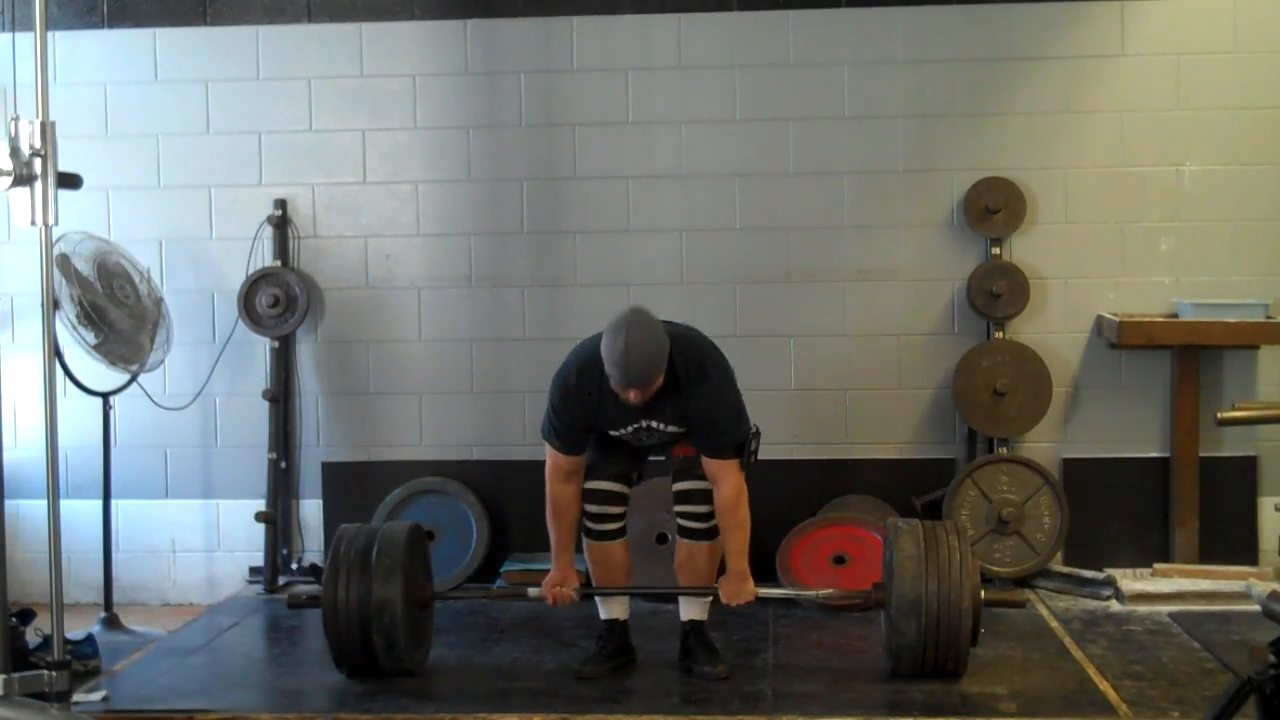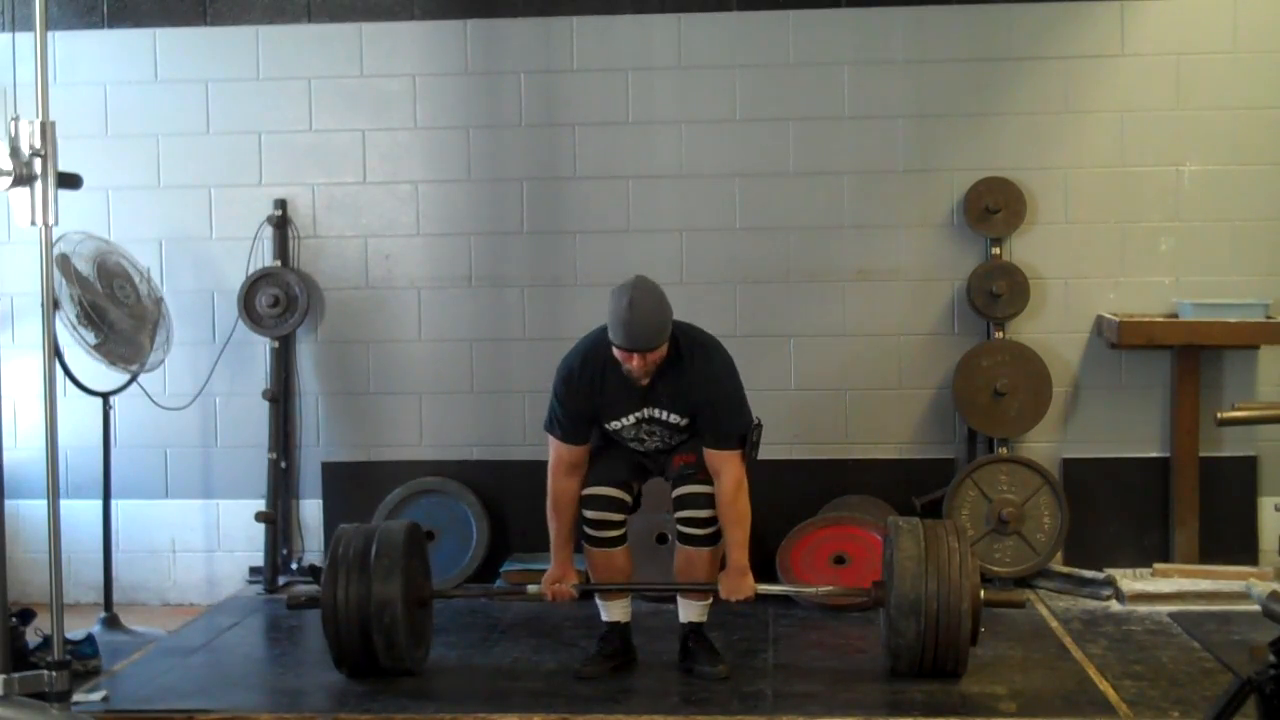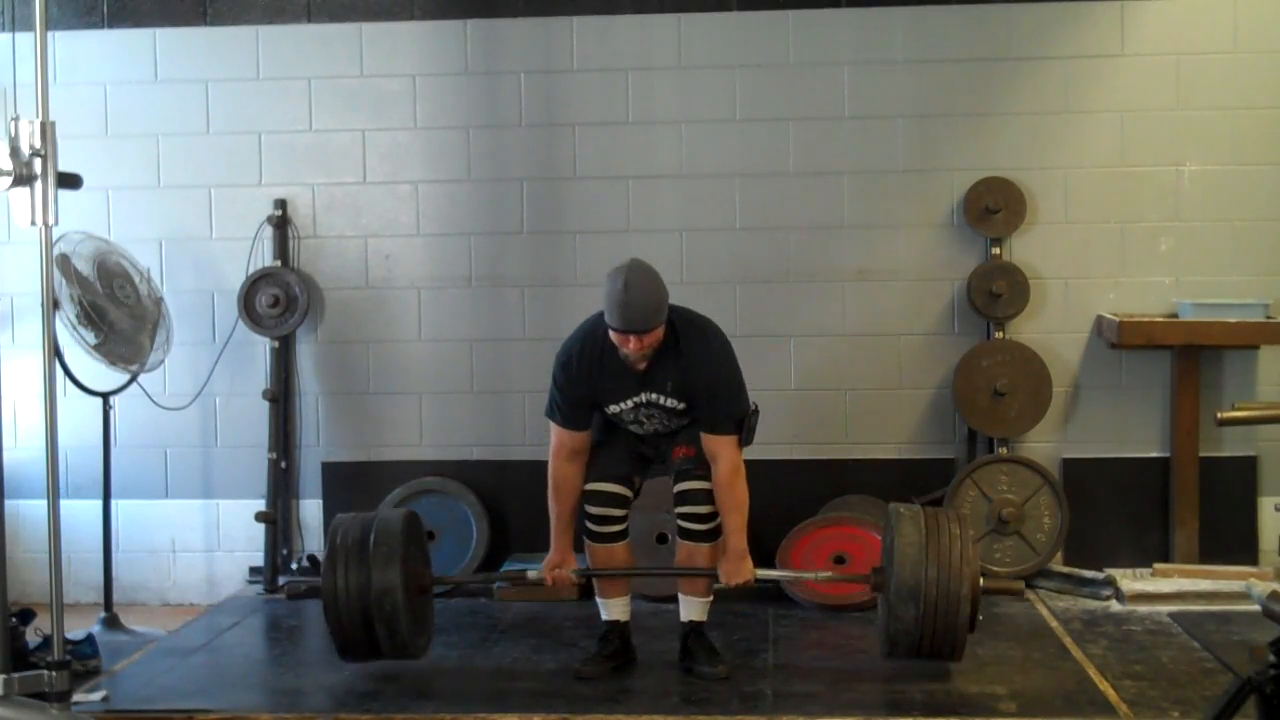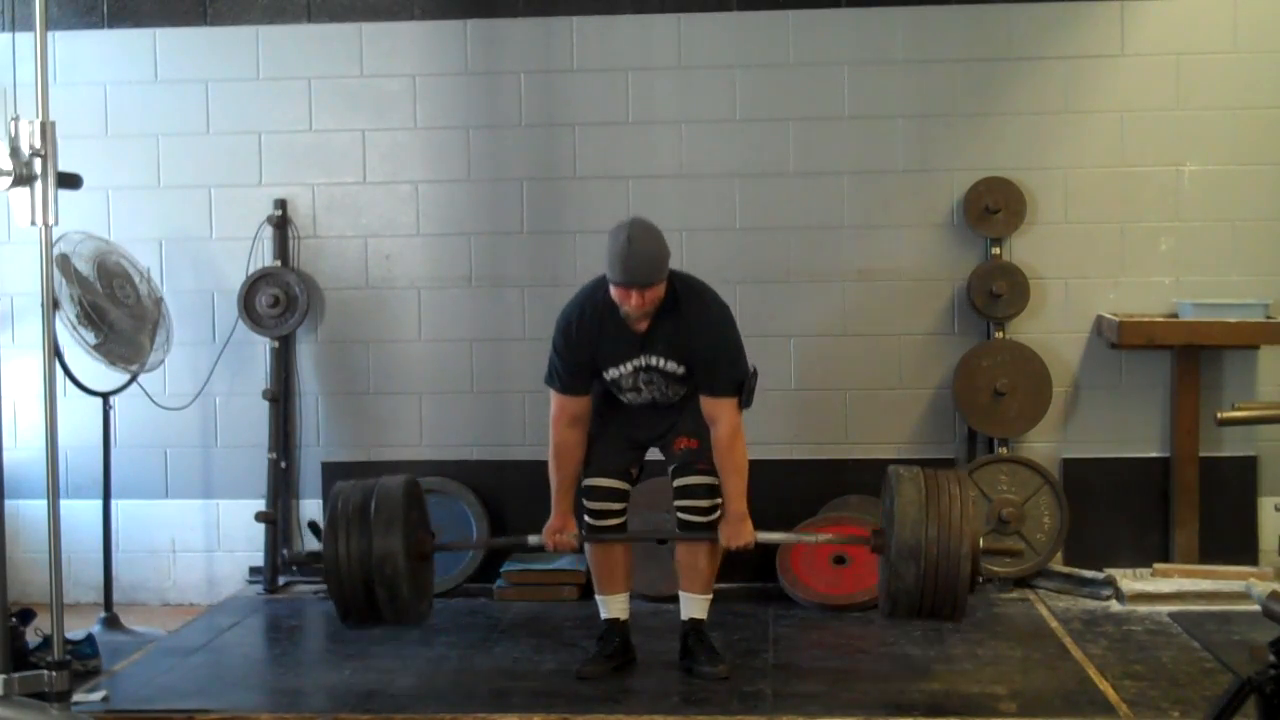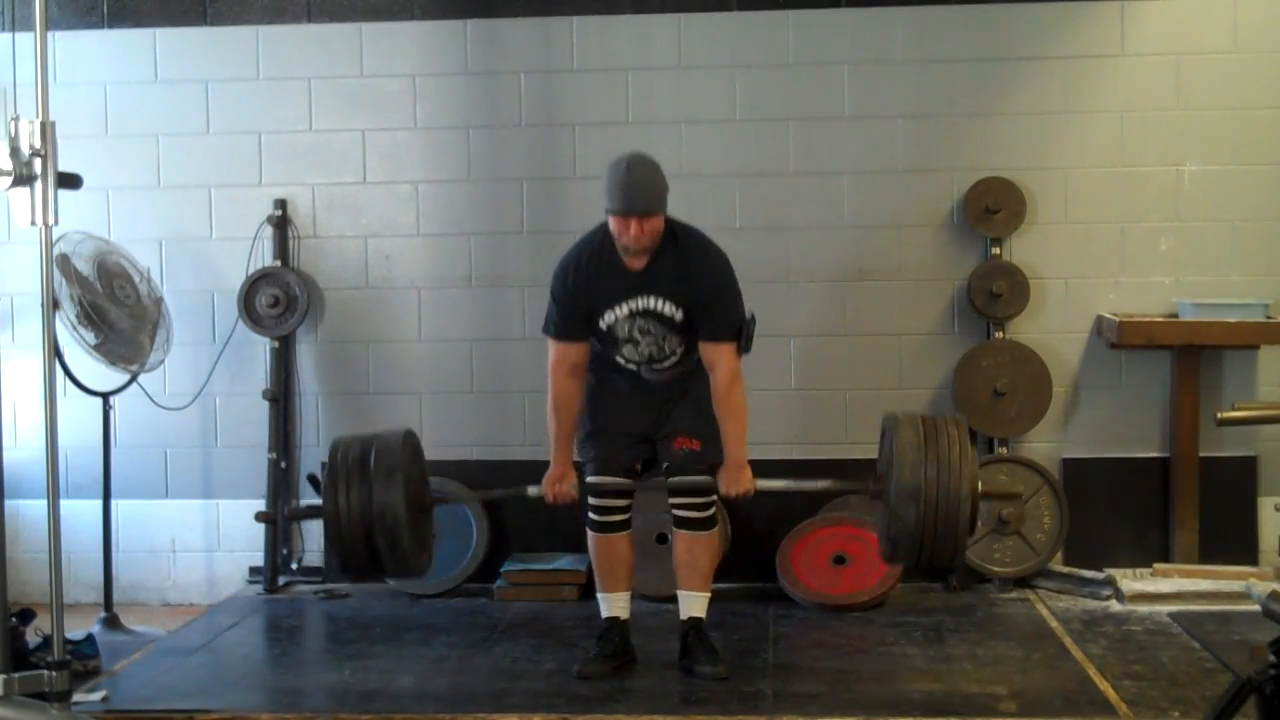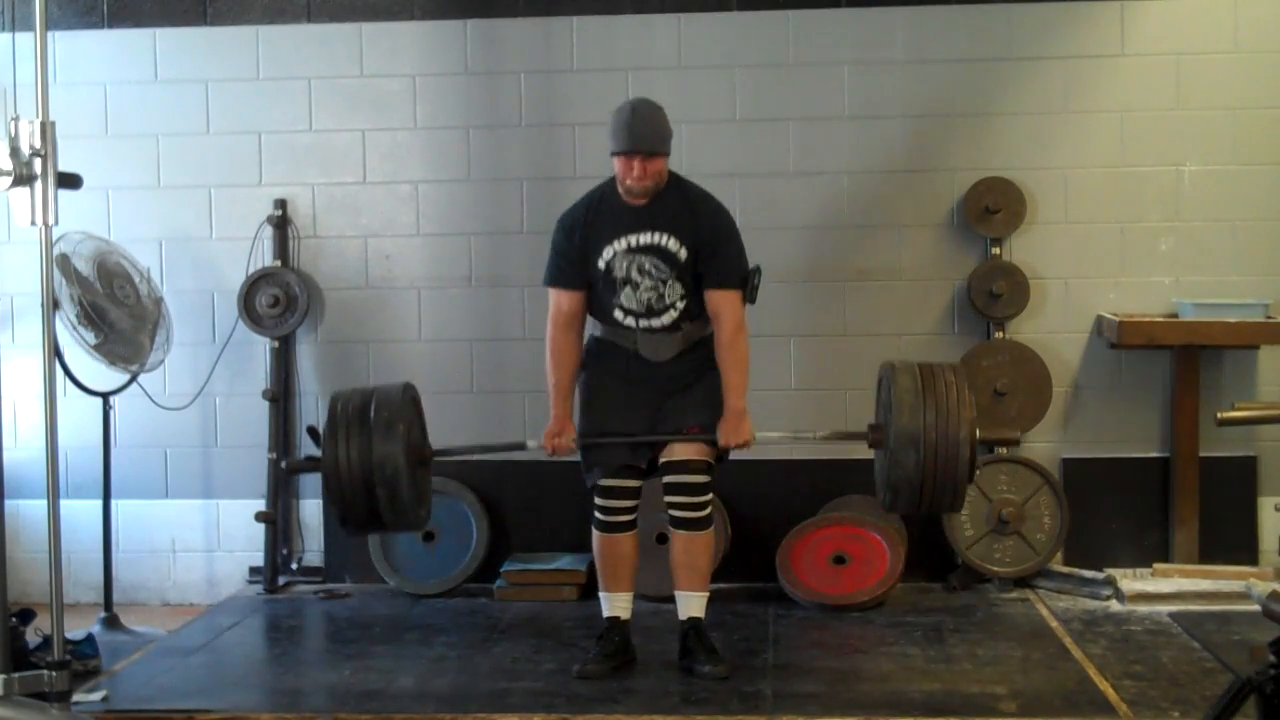
dt=0.3s
person 1, frame 1
left shoulder: (706, 373)
right shoulder: (576, 379)
left elbow: (727, 481)
right elbow: (563, 476)
left wrist: (738, 571)
right wrist: (562, 565)
left hip: (687, 428)
right hip: (613, 433)
left knee: (698, 507)
right knee: (599, 507)
left ankle: (694, 634)
right ankle: (614, 634)
person 1, frame 2
left shoulder: (708, 363)
right shoulder: (580, 368)
left elbow: (728, 473)
right elbow: (565, 468)
left wrist: (738, 566)
right wrist: (560, 561)
left hip: (693, 441)
right hip: (617, 442)
left knee: (700, 513)
right knee: (597, 514)
left ankle: (693, 635)
right ankle: (616, 636)
person 1, frame 3
left shoulder: (706, 347)
right shoulder: (579, 353)
left elbow: (725, 458)
right elbow: (567, 455)
left wrist: (737, 551)
right wrist: (560, 546)
left hip: (693, 427)
right hip: (618, 428)
left knee: (700, 506)
right knee: (600, 508)
left ankle: (693, 634)
right ankle: (615, 634)
person 1, frame 4
left shoulder: (705, 313)
right shoulder: (579, 319)
left elbow: (724, 422)
right elbow: (568, 421)
left wrist: (737, 514)
right wrist: (561, 511)
left hip: (691, 403)
right hip: (615, 405)
left knee: (698, 501)
right knee: (600, 504)
left ankle: (694, 633)
right ankle: (614, 634)
person 1, frame 5
left shoulder: (703, 261)
right shoulder: (578, 268)
left elbow: (723, 368)
right elbow: (566, 370)
left wrist: (736, 459)
right wrist: (560, 461)
left hip: (688, 383)
right hip: (614, 383)
left knee: (695, 499)
right knee: (605, 501)
left ankle: (694, 632)
right ankle: (615, 632)
person 1, frame 6
left shoulder: (705, 215)
right shoulder: (581, 220)
left elbow: (728, 319)
right elbow: (564, 320)
left wrist: (736, 410)
right wrist: (560, 414)
left hip: (690, 371)
right hip: (613, 371)
left knee: (690, 501)
right knee: (613, 504)
left ankle: (694, 633)
right ankle: (616, 632)
